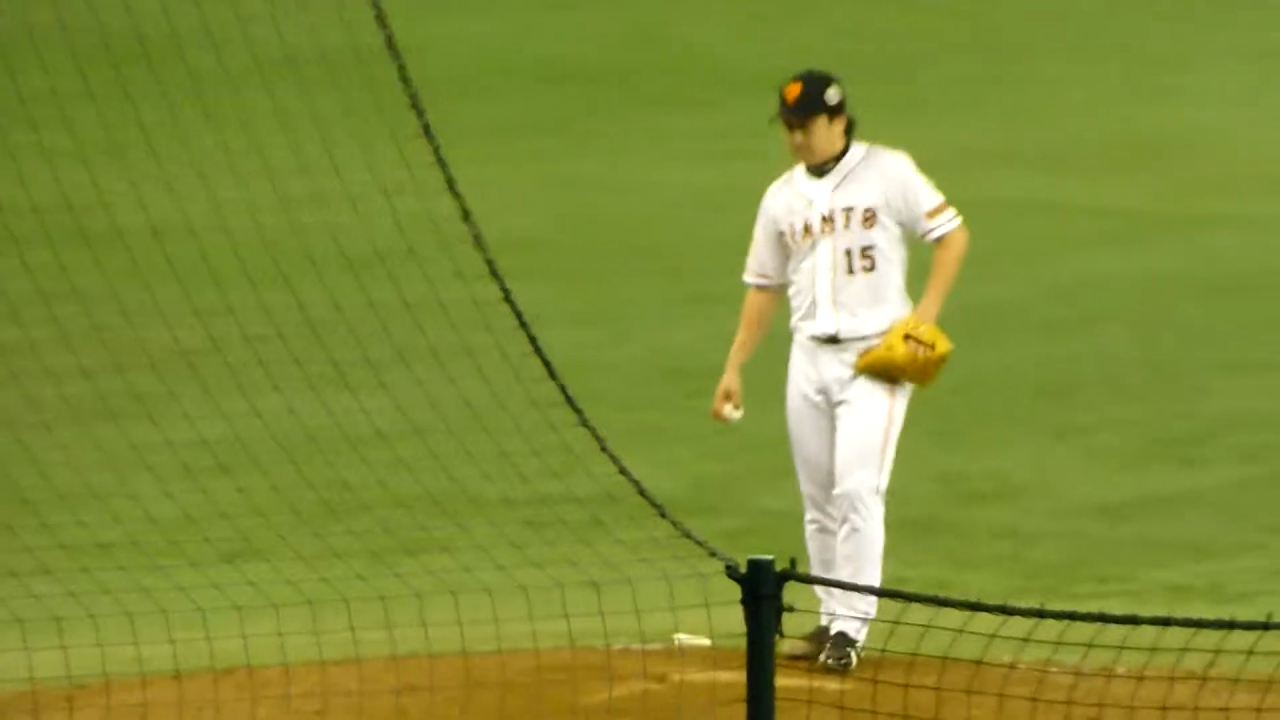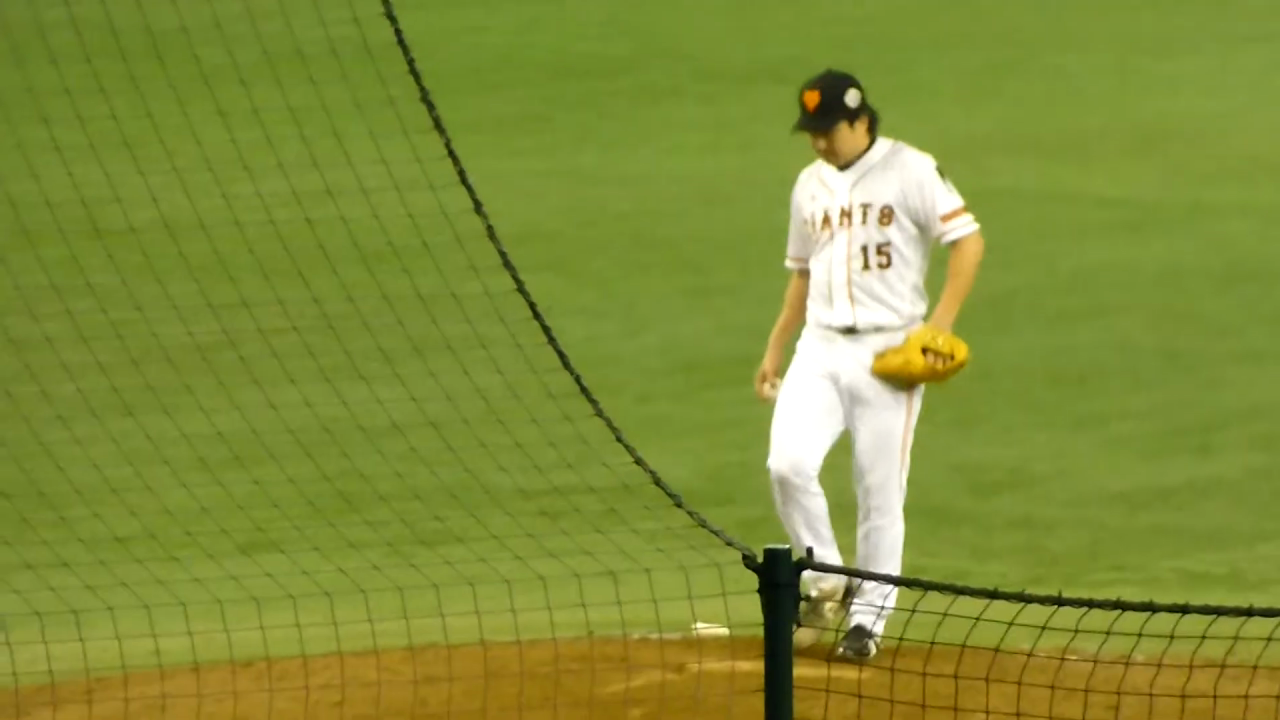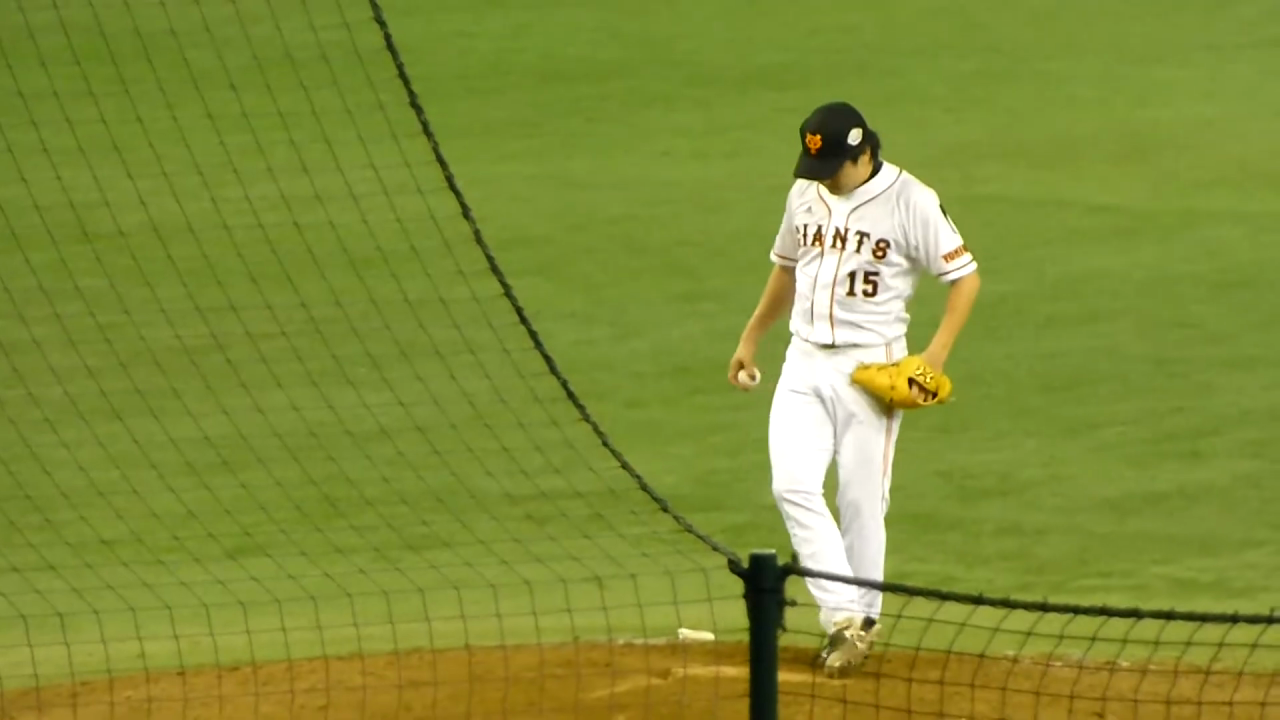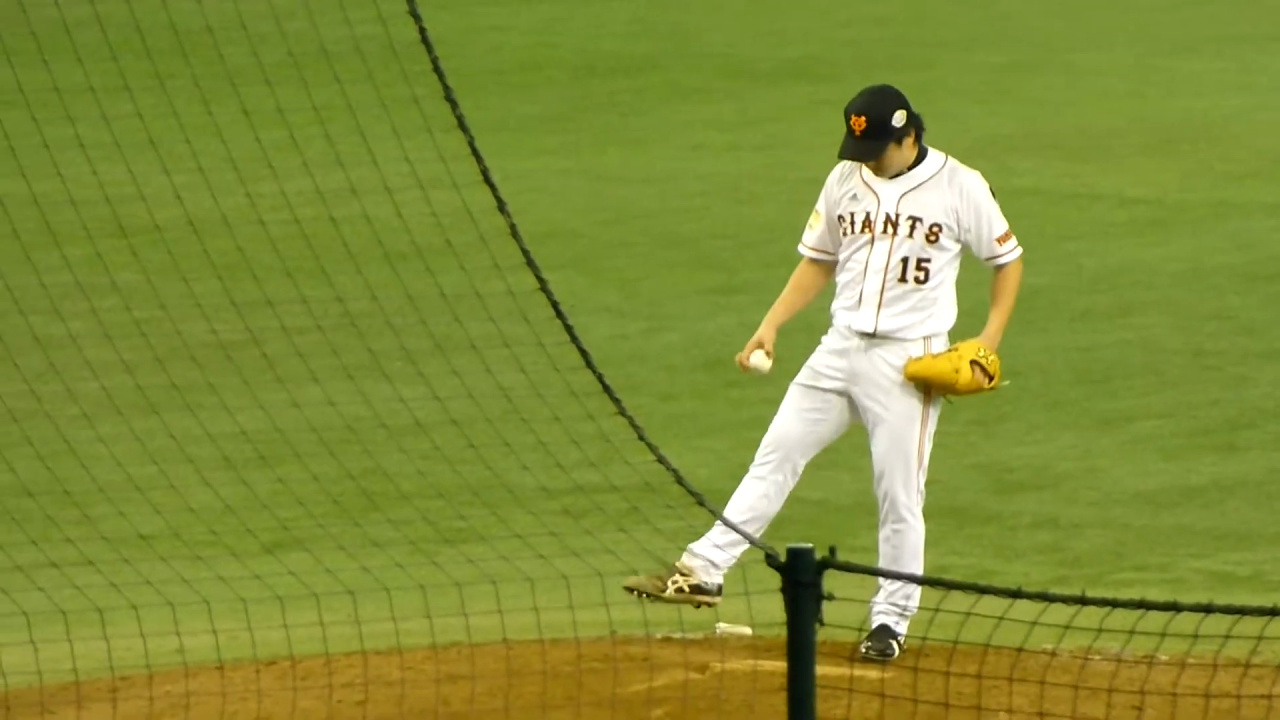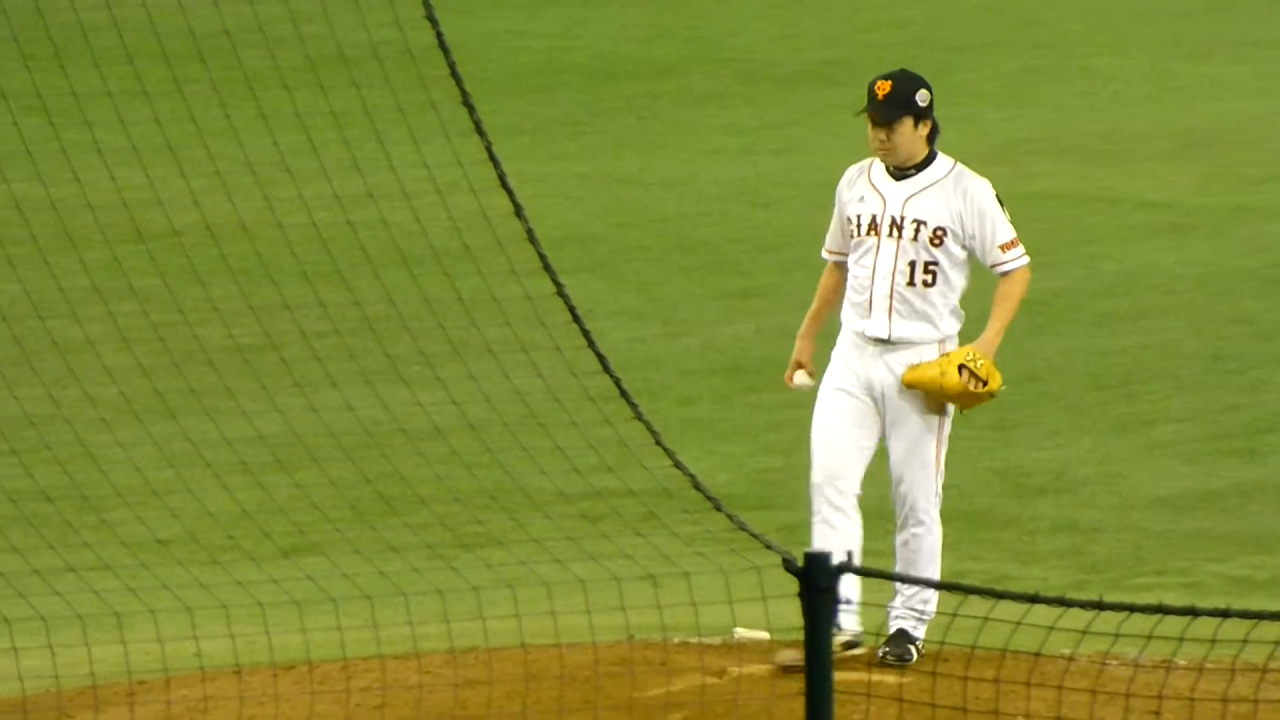
dt=0.4s
person 1, frame 1
left shoulder: (889, 172)
right shoulder: (780, 196)
left elbow: (951, 234)
right elbow: (764, 288)
left wrist: (925, 315)
right wrist: (733, 369)
left hip: (875, 357)
right hip: (809, 358)
left knee: (857, 489)
right knee: (818, 500)
left ankle: (850, 625)
right ankle: (830, 616)
person 1, frame 2
left shoulder: (910, 169)
right shoulder: (808, 183)
left elbow: (968, 242)
left wrist: (940, 325)
right wrist: (775, 349)
left hip: (889, 351)
right hip: (819, 348)
left knee: (880, 493)
right knee: (788, 465)
left ankle: (868, 617)
right ankle: (825, 584)
person 1, frame 3
left shoulder: (912, 200)
right shoulder: (804, 192)
left elbow: (964, 276)
left wrist: (936, 354)
right wrist: (751, 337)
left hip: (871, 368)
right hip: (804, 360)
left knee: (862, 503)
right knee: (793, 487)
left ankle: (858, 623)
right ankle: (839, 618)
person 1, frame 4
left shoulder: (961, 186)
right shoulder: (845, 179)
left elbow: (1008, 259)
right elbow: (818, 260)
left wrist: (990, 335)
right wrist: (771, 324)
left hip: (908, 361)
right hip: (839, 349)
left knee: (898, 496)
right knee: (775, 457)
left ankle: (891, 619)
right ankle: (701, 570)
person 1, frame 5
left shoulder: (968, 191)
right shoulder: (854, 181)
left elbow: (1015, 270)
left wrist: (987, 342)
right wrist: (806, 335)
left hip: (925, 363)
right hip: (854, 357)
left knee: (917, 501)
right knee: (830, 484)
left ankle: (909, 625)
right ankle: (841, 626)
